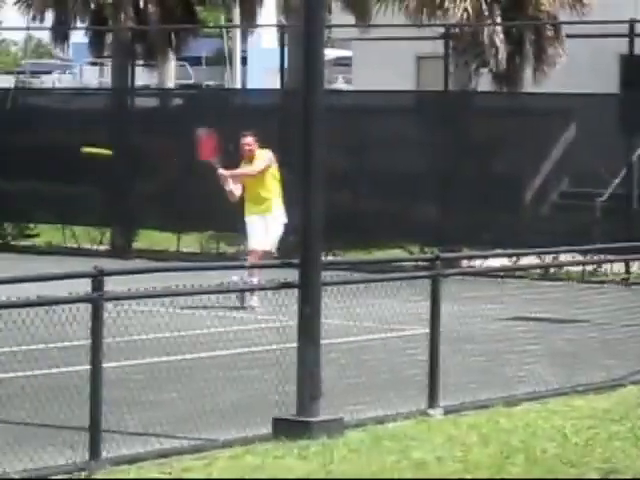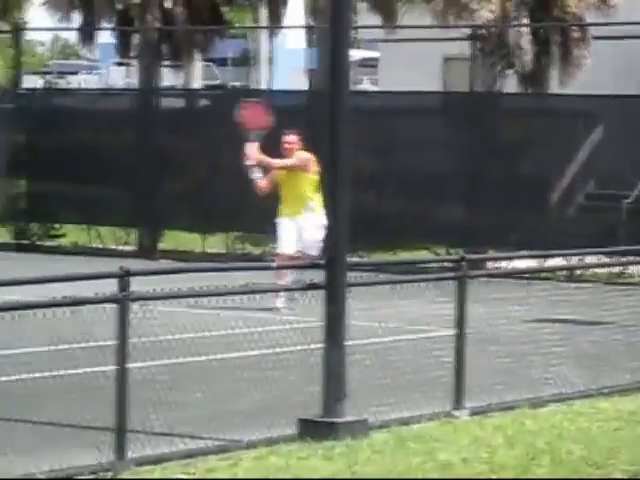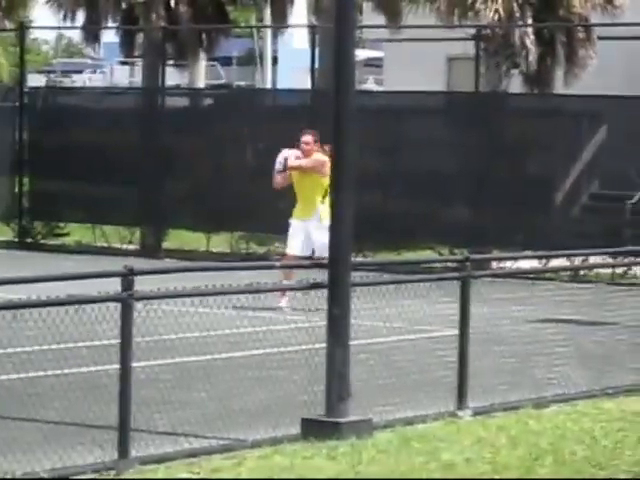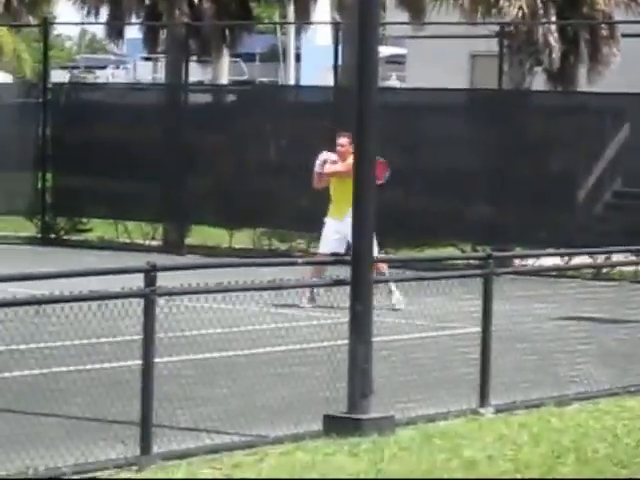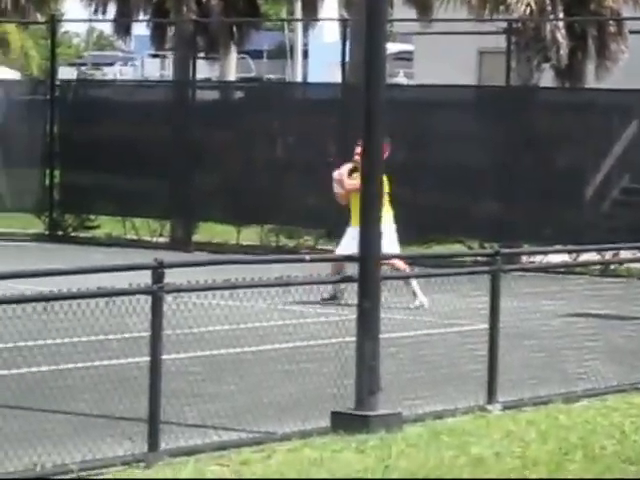
dt=0.1s
person 1, frame 1
left shoulder: (267, 156)
right shoulder: (235, 173)
left elbow: (255, 171)
right elbow: (235, 198)
left wrist: (229, 174)
right wrist: (229, 187)
left hip: (274, 211)
right hip: (254, 212)
left knee: (266, 251)
right knee: (255, 251)
left ankle: (249, 284)
right ankle: (251, 292)
person 1, frame 2
left shoulder: (306, 158)
right shoulder: (277, 169)
left elbow: (281, 164)
right elbow: (261, 190)
left wrist: (259, 157)
right wrist: (253, 168)
left hip: (310, 213)
right hip: (288, 214)
left knee: (308, 255)
right knee: (283, 255)
right ankle: (280, 296)
person 1, frame 3
left shoulder: (321, 160)
right shoulder: (295, 168)
left elbow: (293, 164)
right elbow: (277, 183)
left wrist: (287, 158)
right wrist: (280, 162)
left hip: (320, 216)
right hip: (300, 217)
left knee: (325, 258)
right knee: (290, 256)
right ankle: (284, 296)
person 1, frame 4
left shoulder: (355, 163)
right shoulder: (334, 163)
left elbow: (332, 171)
right elbow: (318, 184)
left wrist: (326, 163)
right wrist: (320, 163)
right hip: (335, 217)
left knee: (372, 257)
right knee: (323, 255)
left ankle: (393, 291)
right ankle: (311, 294)
person 1, frame 5
right shoulder: (354, 177)
left elbow: (349, 187)
right elbow: (343, 199)
left wrist: (343, 175)
right wrist: (337, 181)
left hip: (379, 223)
right hip: (358, 224)
left knee: (390, 259)
right knee: (339, 257)
left ankle: (417, 293)
right ankle: (336, 291)
